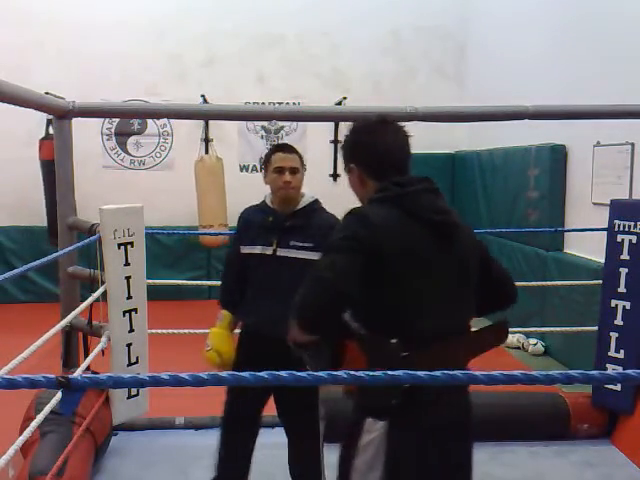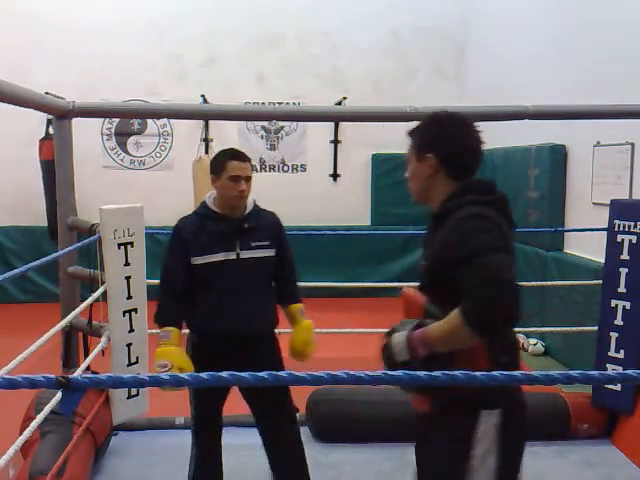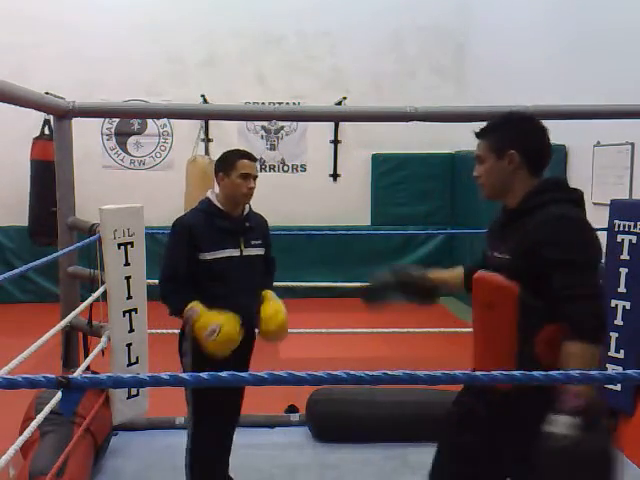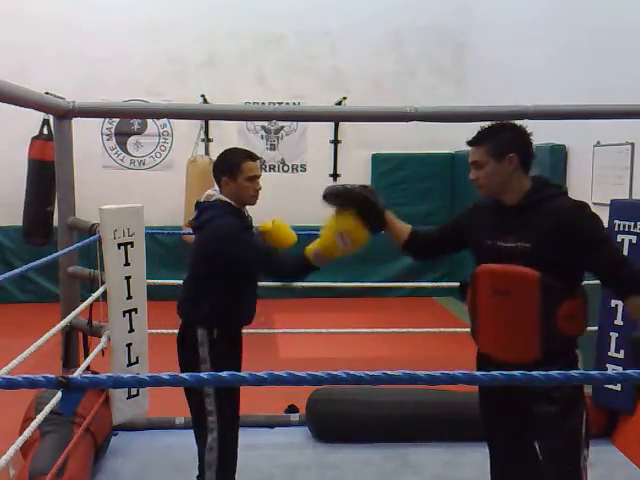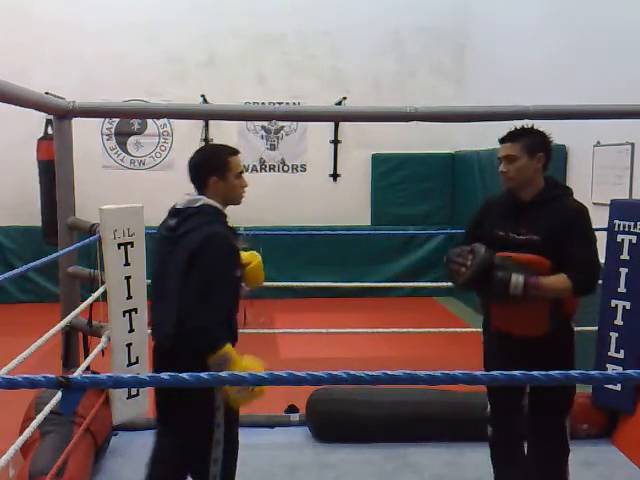
dt=0.5s
person 1, frame 1
left shoulder: (365, 224)
right shoulder: (454, 227)
left elbow: (313, 312)
right elbow: (502, 295)
left wrist: (300, 332)
left hip: (394, 414)
right hip: (451, 405)
person 1, frame 2
left shoulder: (472, 226)
right shoulder: (458, 221)
left elbow: (491, 308)
left wrist: (412, 343)
left hip: (479, 413)
right hip: (454, 405)
person 1, frame 3
left shoulder: (560, 225)
right shoulder: (507, 220)
left elbow: (588, 323)
left wrist: (571, 413)
right wrist: (425, 278)
left hip: (548, 394)
right hip: (493, 384)
person 1, frame 4
left shoulder: (567, 216)
right shoulder: (480, 215)
right elbow: (423, 245)
right wrist: (379, 215)
left hip: (551, 368)
right hip: (494, 363)
person 1, frame 5
left shoulder: (568, 212)
right shoulder: (493, 207)
left elbow: (585, 279)
right elbow: (458, 254)
left wrist: (523, 284)
right wrist: (462, 263)
left hip: (550, 337)
right hip: (500, 332)
left knee: (548, 423)
right knee: (504, 419)
person 2, frame 1
left shoulder: (325, 225)
right shoulder: (250, 220)
right elbow: (233, 279)
right wrist: (223, 329)
right hip: (253, 341)
left knee: (303, 431)
right knee: (237, 421)
person 2, frame 2
left shoulder: (269, 223)
right shoulder: (189, 229)
left elbow: (285, 278)
right elbow: (172, 291)
left wrist: (301, 322)
right wrist: (169, 343)
left hip: (261, 343)
right hip: (208, 344)
left knee: (281, 422)
right knee: (206, 428)
person 2, frame 3
left shoulder: (258, 224)
right shoulder: (191, 224)
right elbow: (170, 284)
left wrist: (270, 301)
right wrist: (201, 318)
left hip: (242, 334)
right hip: (205, 338)
left knee: (228, 414)
right knee: (205, 419)
person 2, frame 4
left shoulder: (233, 217)
right shoulder: (221, 227)
left elbow: (260, 261)
right elbow: (277, 267)
left wrist: (267, 241)
right wrist: (326, 246)
left hip: (222, 331)
right hip: (205, 336)
left knee: (224, 417)
right knee: (216, 423)
person 2, frame 5
left shoulder: (177, 222)
right shoulder: (214, 236)
right elbow: (204, 316)
left wrist: (233, 271)
right wrist: (231, 363)
left hip: (168, 352)
right hip: (197, 359)
left knee: (173, 439)
